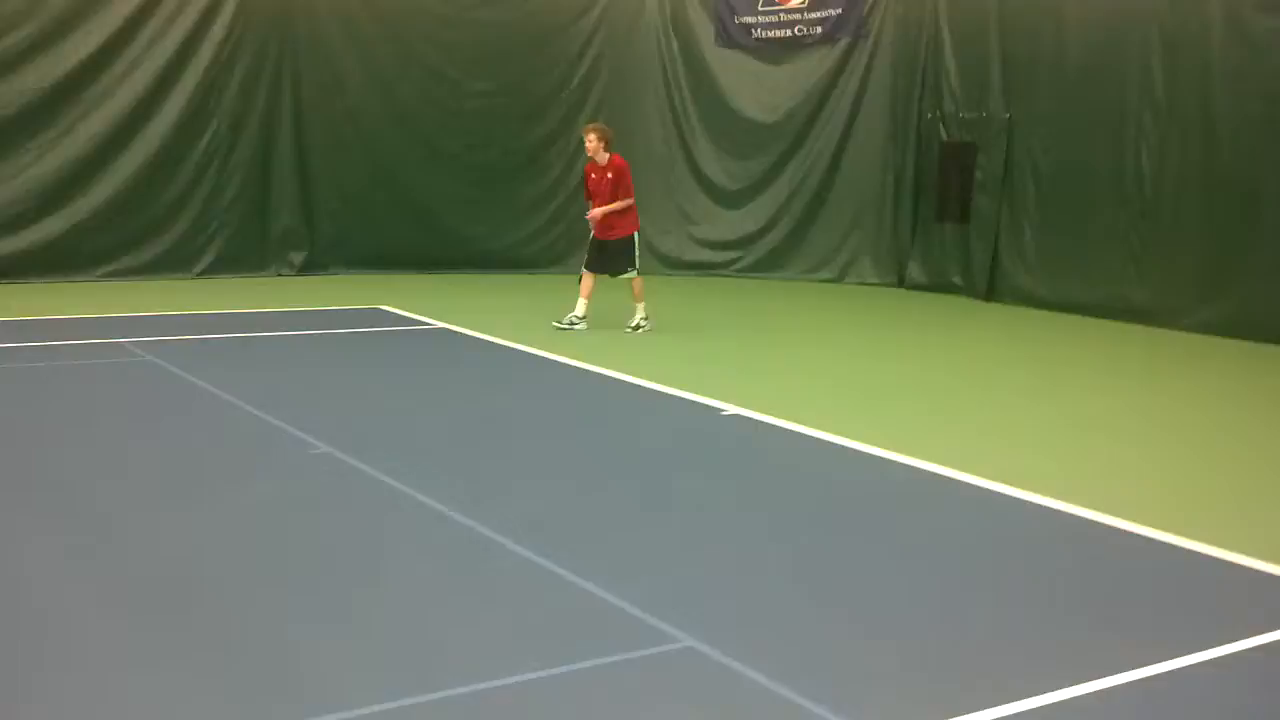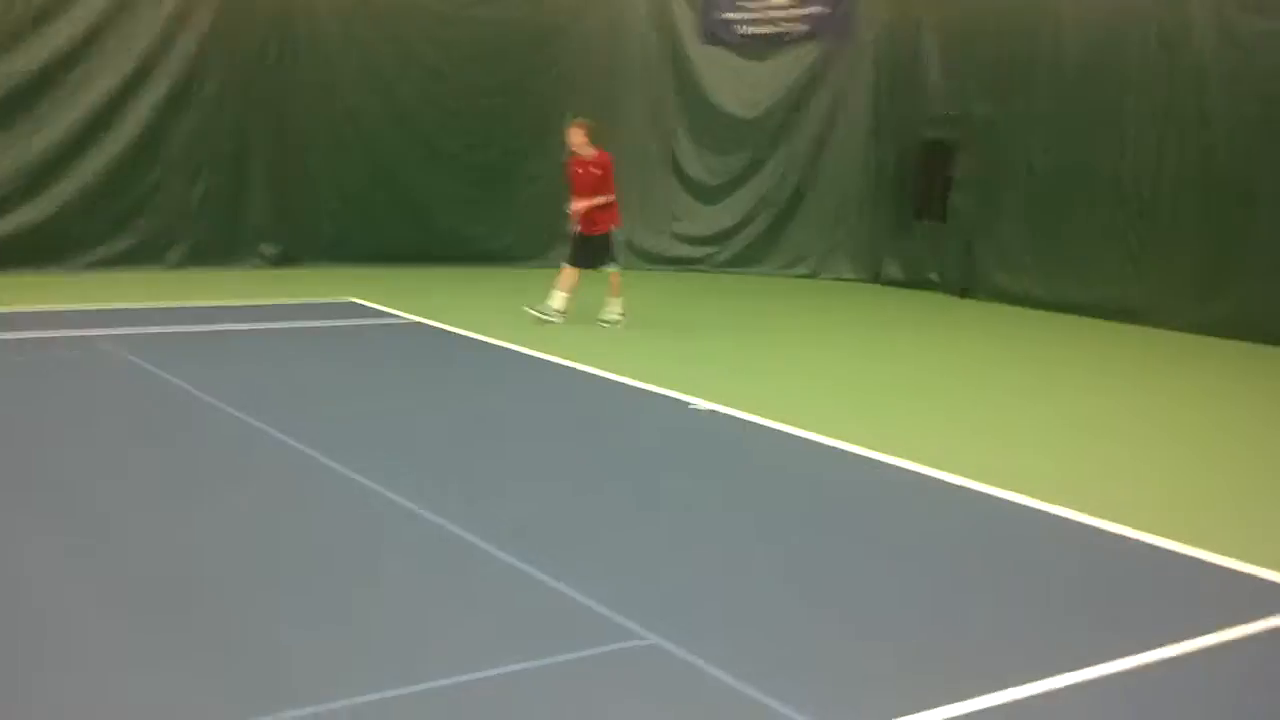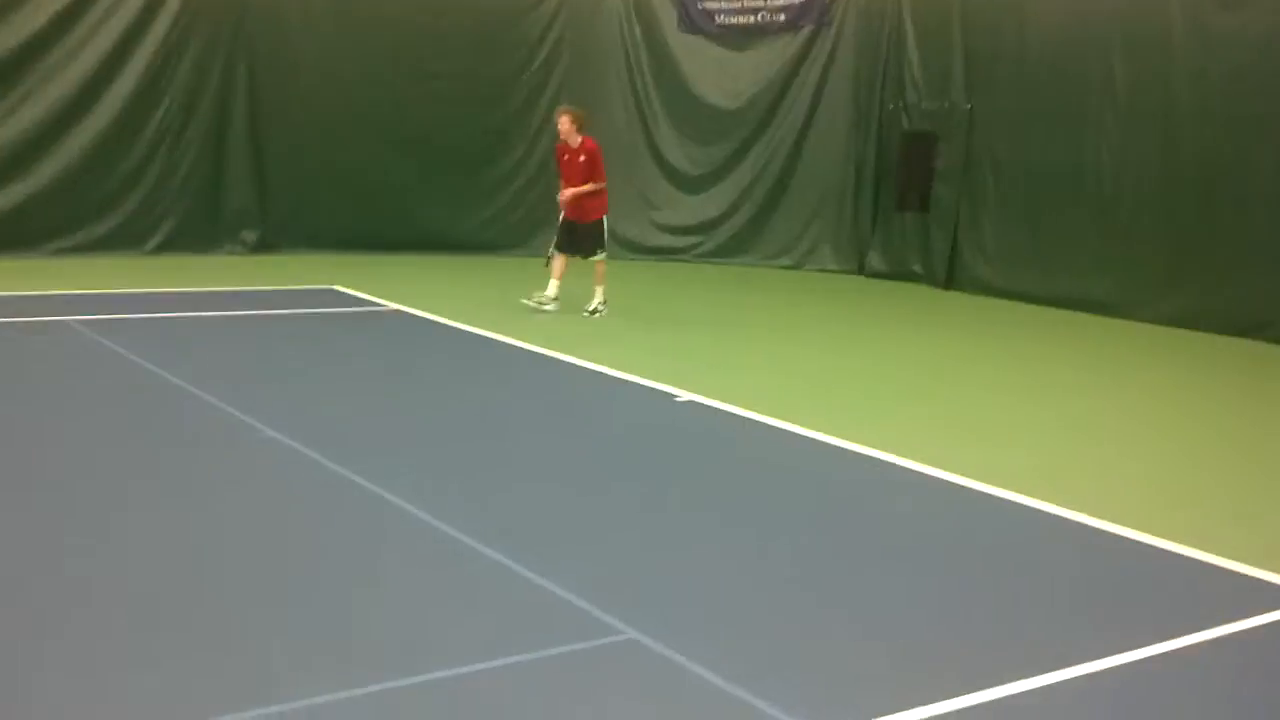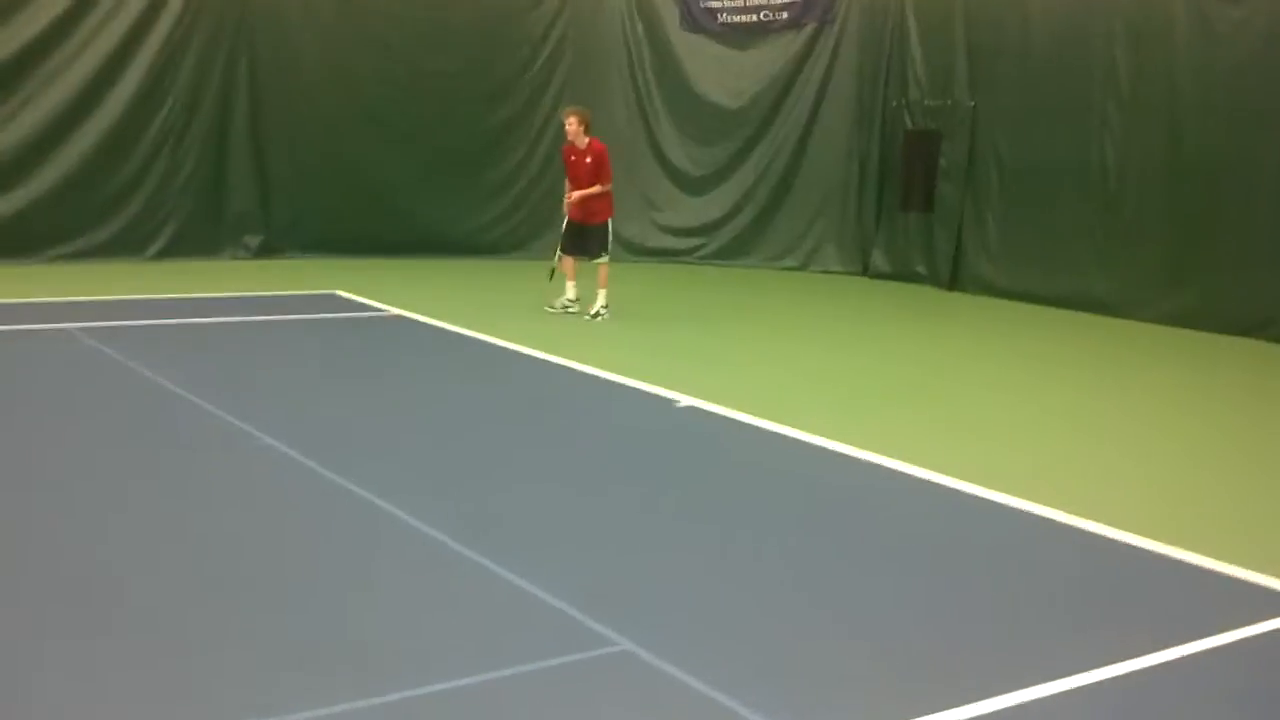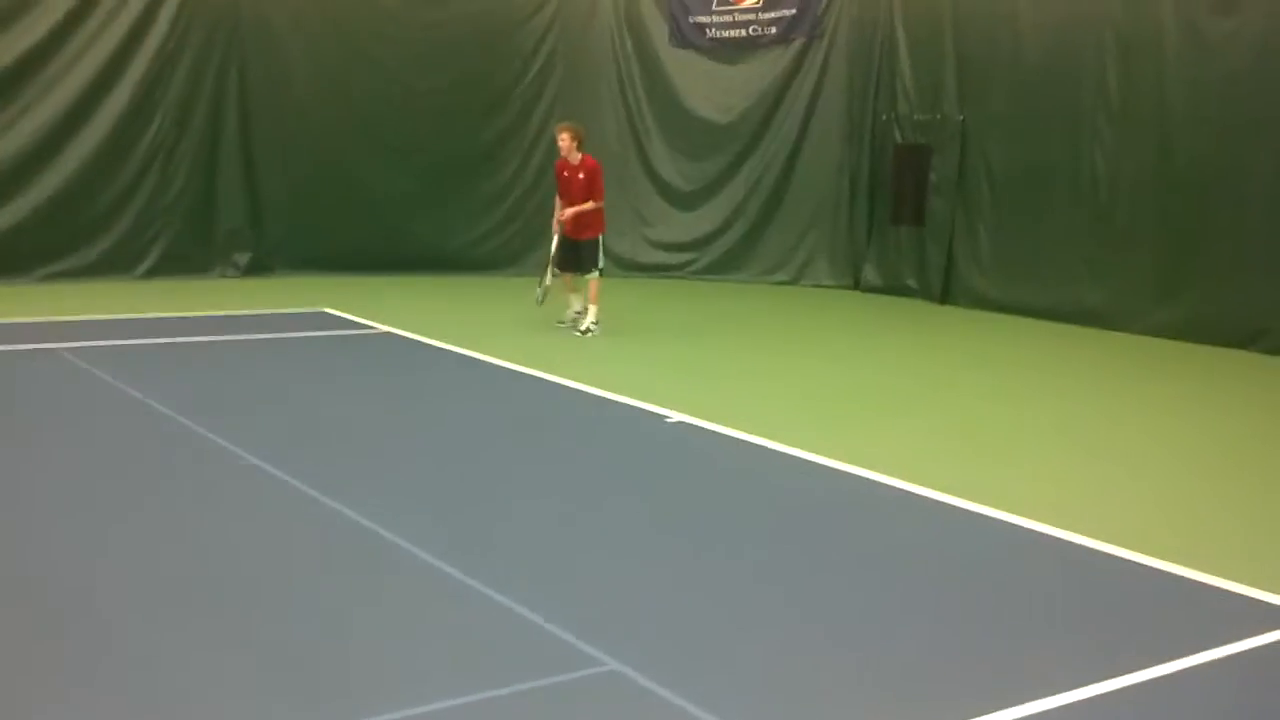
dt=0.1s
person 1, frame 1
left shoulder: (619, 165)
right shoulder: (589, 169)
left elbow: (628, 200)
left wrist: (602, 210)
right wrist: (593, 217)
left hip: (624, 229)
right hip: (602, 230)
left knee: (631, 272)
right knee: (589, 270)
left ankle: (641, 316)
right ankle: (579, 316)
person 1, frame 2
left shoulder: (603, 161)
right shoulder: (573, 163)
left elbow: (610, 195)
left wrist: (587, 204)
right wrist: (576, 211)
left hip: (605, 223)
right hip: (584, 223)
left knee: (611, 267)
right knee: (571, 265)
left ankle: (616, 311)
right ankle: (556, 308)
person 1, frame 3
left shoulder: (591, 148)
right shoulder: (561, 149)
left elbow: (600, 182)
left wrist: (575, 191)
right wrist: (563, 196)
left hip: (593, 211)
right hip: (571, 211)
left knee: (597, 256)
right knee: (560, 251)
left ankle: (600, 301)
right ankle: (550, 296)
person 1, frame 4
left shoulder: (599, 150)
right shoulder: (567, 150)
left elbow: (606, 185)
left wrist: (582, 193)
right wrist: (567, 200)
left hip: (599, 213)
right hip: (577, 212)
left knee: (600, 258)
right knee: (567, 252)
left ankle: (601, 303)
right ankle: (570, 299)
person 1, frame 5
left shoulder: (592, 166)
right shoulder: (560, 166)
left elbow: (599, 201)
left wrist: (575, 210)
right wrist: (556, 219)
left hip: (591, 228)
right hip: (570, 228)
left knee: (591, 273)
right knee: (565, 269)
left ankle: (592, 320)
right ankle: (577, 309)
